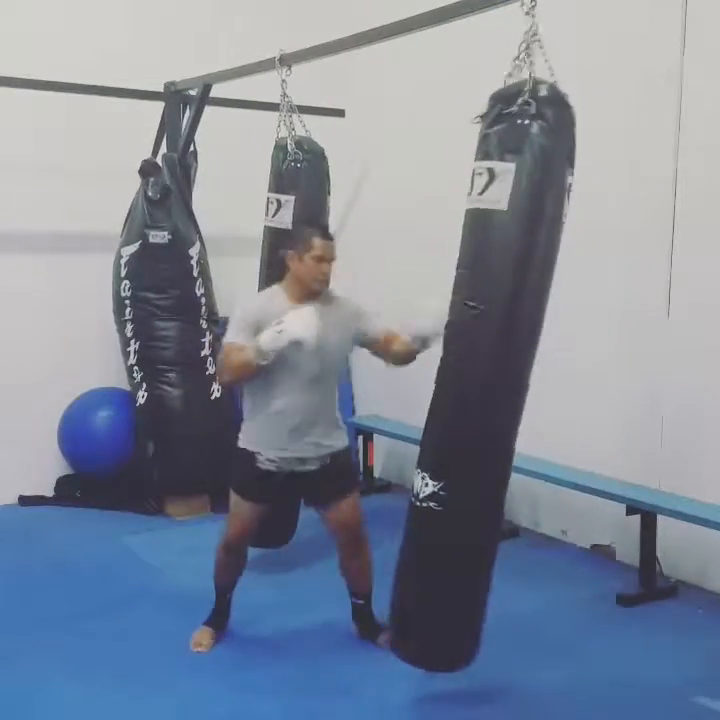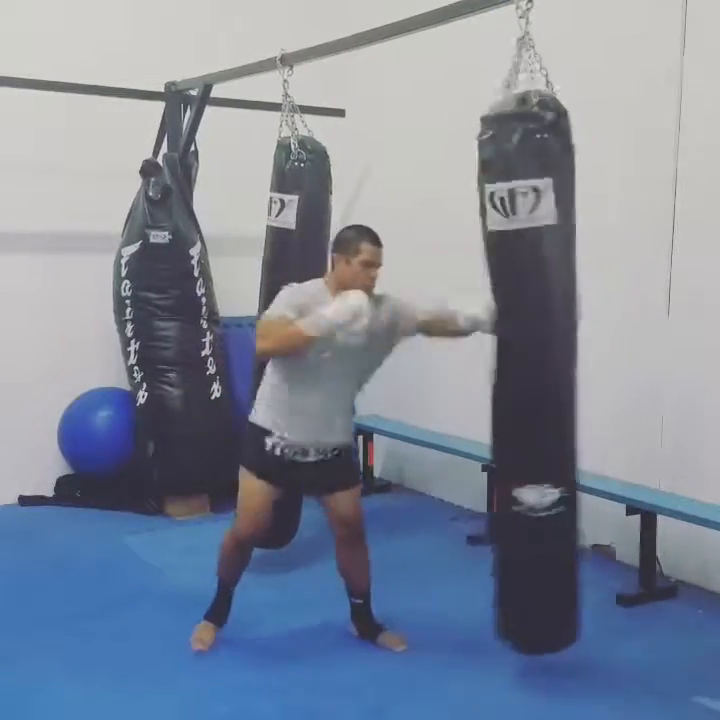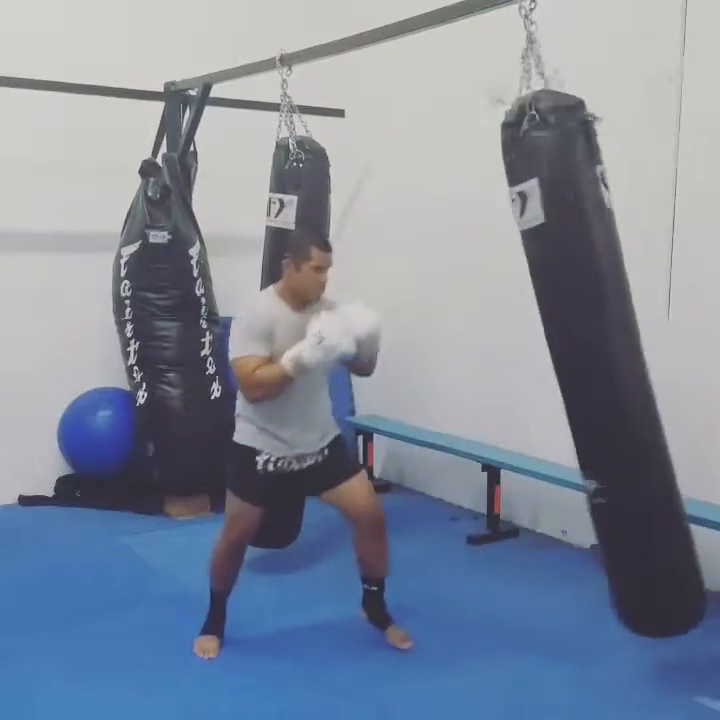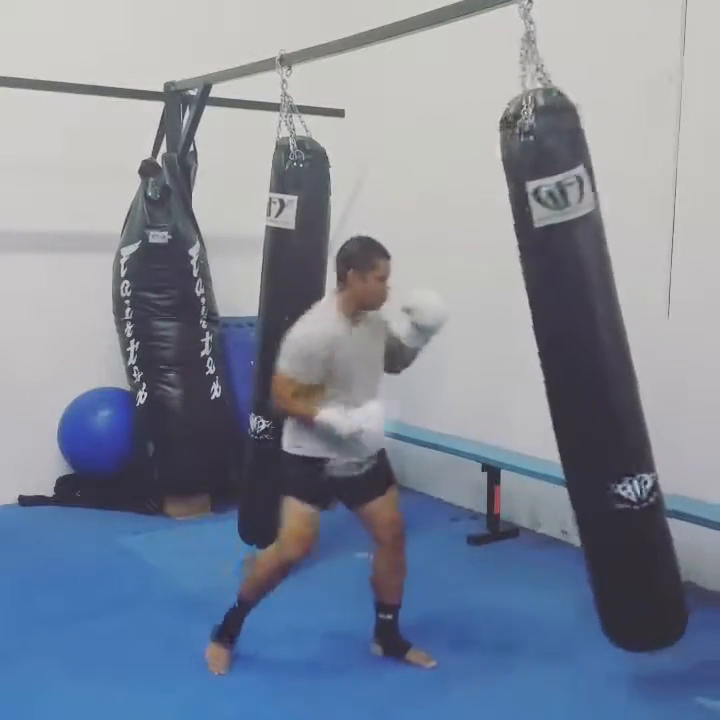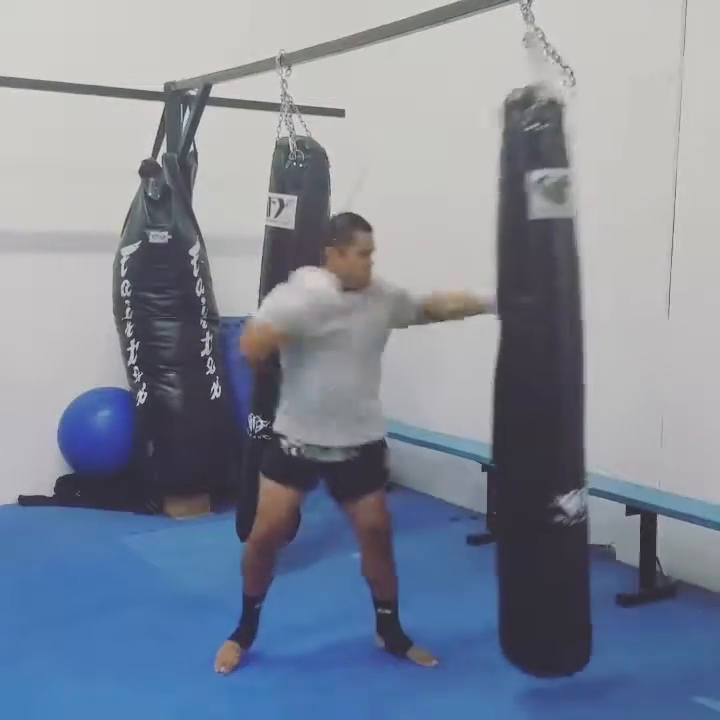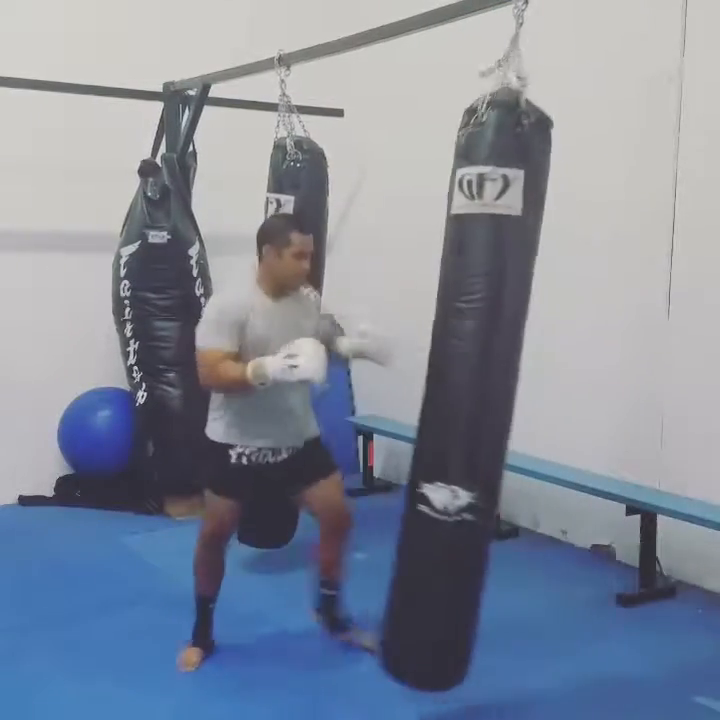
dt=0.4s
person 1, frame 1
left shoulder: (342, 311)
right shoulder: (256, 310)
left elbow: (393, 349)
right elbow: (228, 372)
left wrist: (421, 338)
right wrist: (269, 345)
left hip: (325, 449)
right hip: (263, 449)
left knee: (352, 533)
right knee: (236, 538)
left ankle: (365, 619)
right ankle: (218, 616)
person 1, frame 2
left shoulder: (384, 310)
right shoulder: (297, 297)
left elbow: (438, 323)
right elbow: (265, 345)
left wrist: (476, 320)
right wrist: (321, 324)
left hip: (333, 442)
right hip: (275, 433)
left knee: (351, 530)
right knee: (246, 530)
left ankle: (364, 619)
right ankle: (218, 612)
person 1, frame 3
left shoulder: (330, 311)
right shoulder: (255, 316)
left elbow: (362, 367)
right elbow: (252, 384)
left wrist: (366, 344)
right wrist: (305, 354)
left hip: (321, 443)
right hip: (260, 448)
left knee: (371, 517)
right knee: (235, 539)
left ankle: (376, 609)
right ankle: (214, 622)
person 1, frame 4
left shoulder: (372, 319)
right shoulder: (315, 332)
left elbow: (393, 362)
right elbow: (285, 399)
left wrist: (417, 335)
right wrist: (336, 421)
left hip: (364, 453)
right hip: (315, 456)
left knee: (392, 535)
right knee: (291, 552)
left ankle: (388, 636)
right ankle: (226, 631)
person 1, frame 5
left shoulder: (383, 295)
right shoulder: (292, 294)
left elbow: (437, 307)
right elbow: (251, 351)
left wrist: (488, 301)
right wrist: (291, 313)
left hip: (359, 442)
right hip: (298, 437)
left knee: (375, 534)
right knee: (267, 533)
left ankle: (390, 631)
right ankle: (245, 630)
person 1, frame 6
left shoulder: (308, 301)
right shoulder: (228, 305)
left elbow: (326, 341)
right elbow: (212, 376)
left wrist: (352, 344)
right wrist: (270, 369)
left hip: (298, 439)
right hip: (238, 444)
left knee: (337, 517)
right knee: (214, 535)
left ankle: (330, 611)
right ankle: (201, 632)
